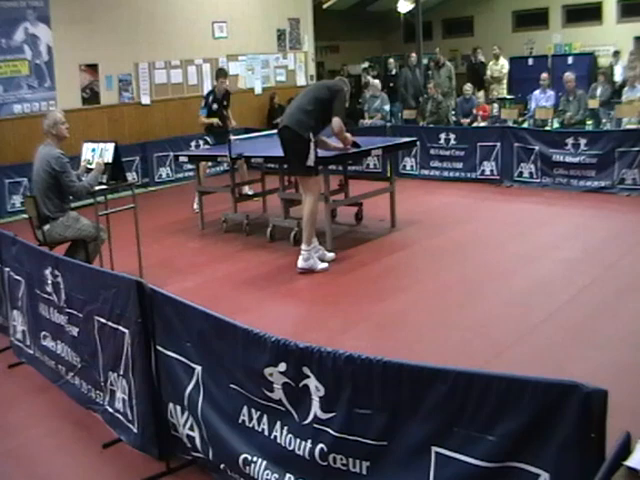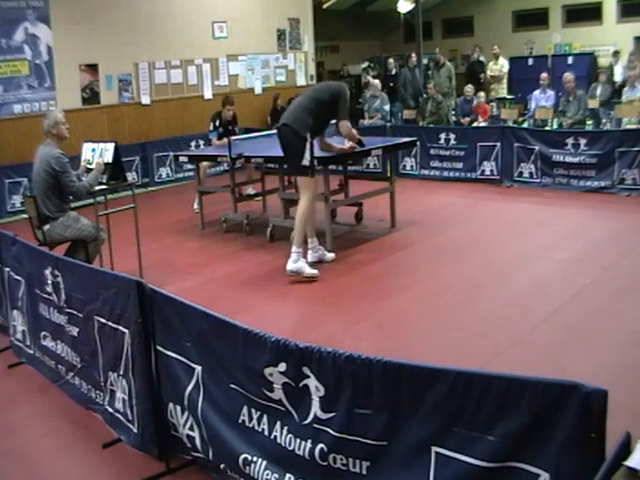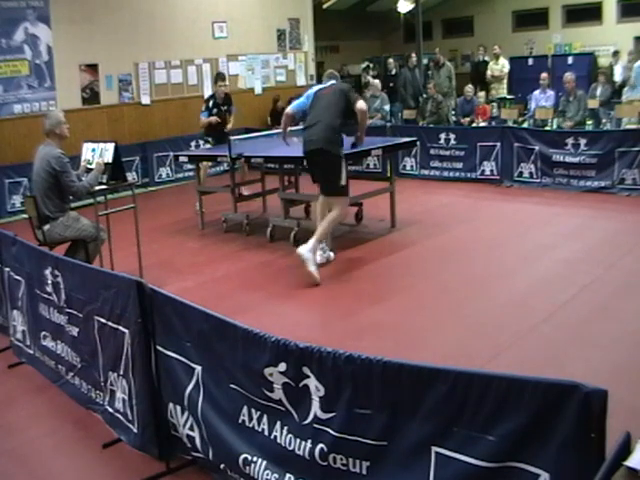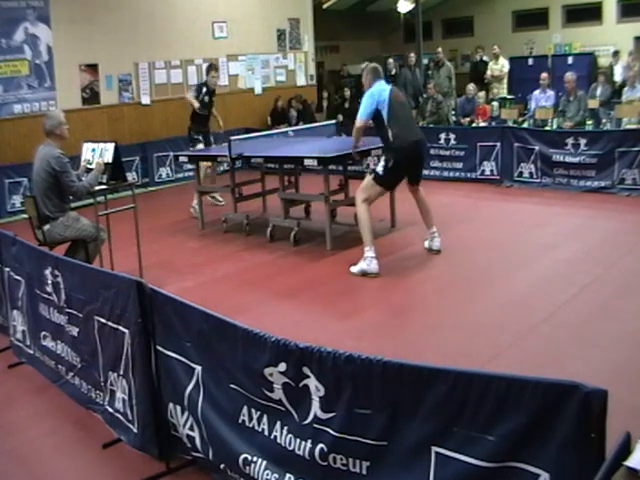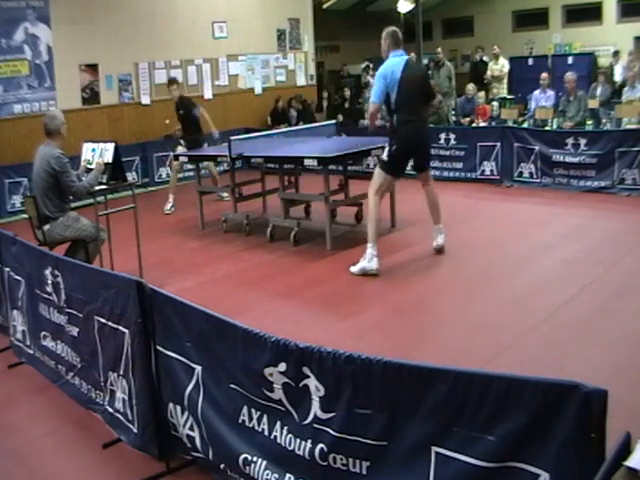
dt=1s
person 1, frame 1
left shoulder: (321, 90)
right shoulder: (340, 90)
left elbow: (316, 138)
right elbow: (337, 127)
left wrist: (337, 146)
right wrist: (346, 139)
left hip: (286, 129)
right hip: (299, 131)
left knee: (308, 190)
right knee: (312, 192)
left ankle: (313, 247)
right ankle: (306, 256)
person 1, frame 2
left shoulder: (323, 91)
right shoulder: (341, 92)
left elbow: (322, 143)
right elbow: (345, 130)
left wrist: (344, 148)
right wrist: (355, 137)
left hip: (287, 128)
right hip: (297, 131)
left knee: (311, 187)
right knee: (306, 194)
left ankle: (314, 248)
right ankle: (295, 259)
person 1, frame 3
left shoulder: (313, 91)
right shoulder: (345, 89)
left elbow: (288, 113)
right elbow: (362, 110)
left wrist: (284, 133)
right wrist: (361, 133)
left hip: (310, 145)
right hip: (329, 145)
left knee: (326, 194)
right knee: (340, 208)
left ankle: (322, 249)
right ankle: (310, 247)
person 1, frame 4
left shoulder: (373, 92)
right shoulder: (395, 92)
left elbow: (360, 125)
left wrist: (354, 144)
left hip: (400, 151)
right hip: (417, 147)
left knee: (362, 197)
right knee: (415, 189)
left ankle: (370, 259)
right ankle: (434, 237)
person 1, frame 5
left shoulder: (386, 69)
right shoulder: (418, 68)
left elbow: (373, 109)
right elbow: (430, 101)
left wrist: (371, 122)
left hip: (401, 139)
right hip: (422, 135)
left knee: (375, 194)
right knee: (427, 183)
left ankle: (371, 256)
right ankle: (439, 236)
person 2, frame 1
left shoulder: (43, 151)
right shoulder: (56, 156)
right elbow: (78, 192)
left wrist: (81, 171)
right wrist: (96, 172)
left hip: (46, 220)
right hip: (55, 224)
left knee: (88, 230)
right knee: (99, 233)
person 2, frame 2
left shoulder: (43, 151)
right shoulder: (56, 156)
right elbow: (77, 192)
left wrist: (81, 171)
right wrist: (96, 172)
left hip: (46, 220)
right hip: (55, 224)
left knee: (88, 230)
right knee: (98, 233)
person 2, frame 3
left shoulder: (43, 151)
right shoulder: (56, 156)
right elbow: (77, 191)
left wrist: (81, 171)
right wrist: (96, 172)
left hip: (45, 220)
right hip: (54, 224)
left knee: (88, 230)
right knee: (98, 233)
person 2, frame 4
left shoulder: (43, 150)
right shoulder: (56, 156)
right elbow: (77, 191)
left wrist: (81, 171)
right wrist: (96, 172)
left hip: (45, 221)
right hip: (54, 224)
left knee: (87, 230)
right knee: (98, 233)
person 2, frame 5
left shoulder: (43, 151)
right shoulder: (56, 156)
right elbow: (77, 191)
left wrist: (81, 171)
right wrist: (96, 172)
left hip: (45, 221)
right hip: (54, 224)
left knee: (88, 230)
right knee: (98, 233)
person 3, frame 1
left shoulder: (227, 94)
right shoulder: (209, 97)
right elbow: (201, 120)
left wrist: (231, 120)
right wrist: (211, 120)
left hip: (225, 134)
right hip: (211, 135)
left knee: (240, 159)
right knee: (203, 164)
left ankle: (245, 188)
right ankle: (197, 198)
person 3, frame 2
left shoulder: (233, 117)
right shoulder: (215, 119)
left elbow: (236, 134)
right elbow: (214, 143)
left wrist: (233, 138)
right wrist: (223, 142)
right hip: (217, 147)
right knee: (204, 166)
left ankle: (248, 189)
right ankle: (198, 199)
person 3, frame 3
left shoulder: (228, 98)
right shoulder: (209, 102)
right elbow: (201, 124)
left wrist: (231, 124)
right wrist: (209, 120)
left hip: (225, 138)
right hip: (211, 138)
left knee: (243, 163)
right knee: (205, 165)
left ankle: (240, 190)
person 3, frame 4
left shoulder: (212, 90)
right shoulder: (201, 88)
right elbow: (188, 96)
left wrist: (219, 119)
right wrist: (194, 102)
left hip: (206, 132)
right hip: (195, 133)
left knee: (213, 164)
right knee: (204, 164)
left ankle: (212, 194)
right ankle: (195, 202)
person 3, frame 5
left shoulder: (186, 101)
right shoulder: (177, 104)
left elbow: (202, 112)
left wrist: (212, 128)
right wrist: (178, 130)
left hip: (198, 138)
right hip: (186, 139)
left knee: (212, 170)
right knee: (175, 165)
right ankle: (171, 200)
